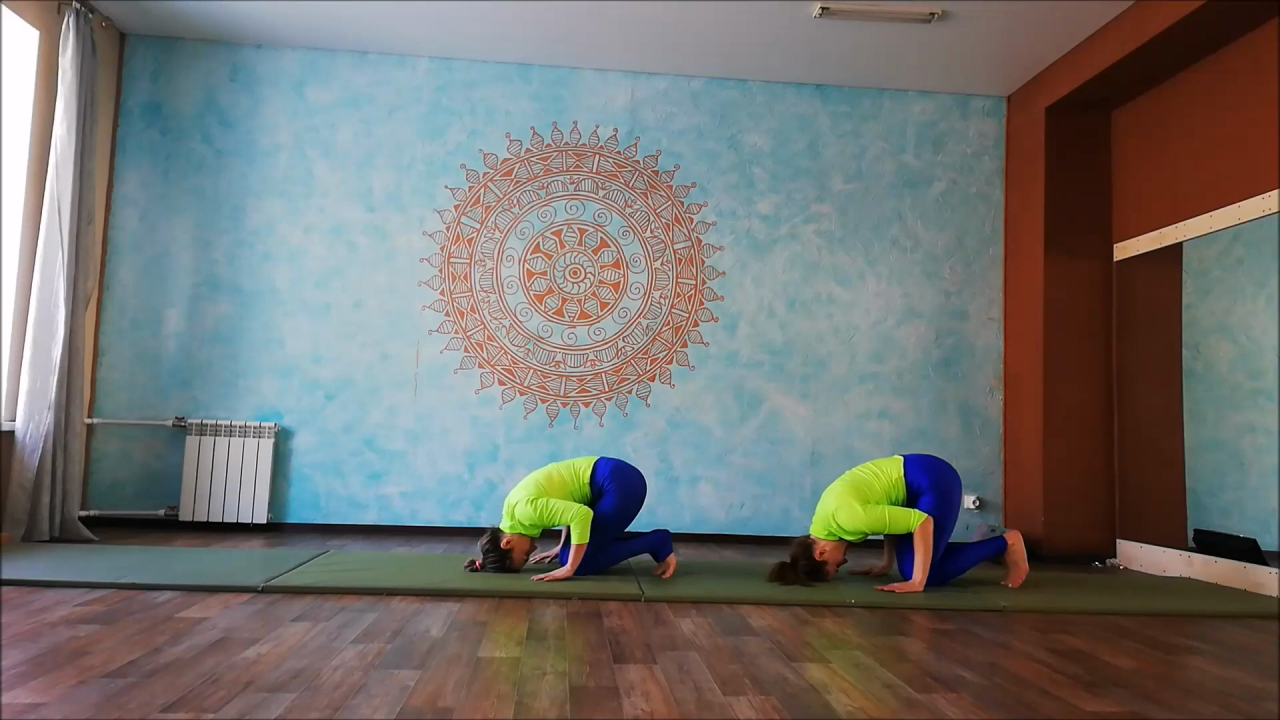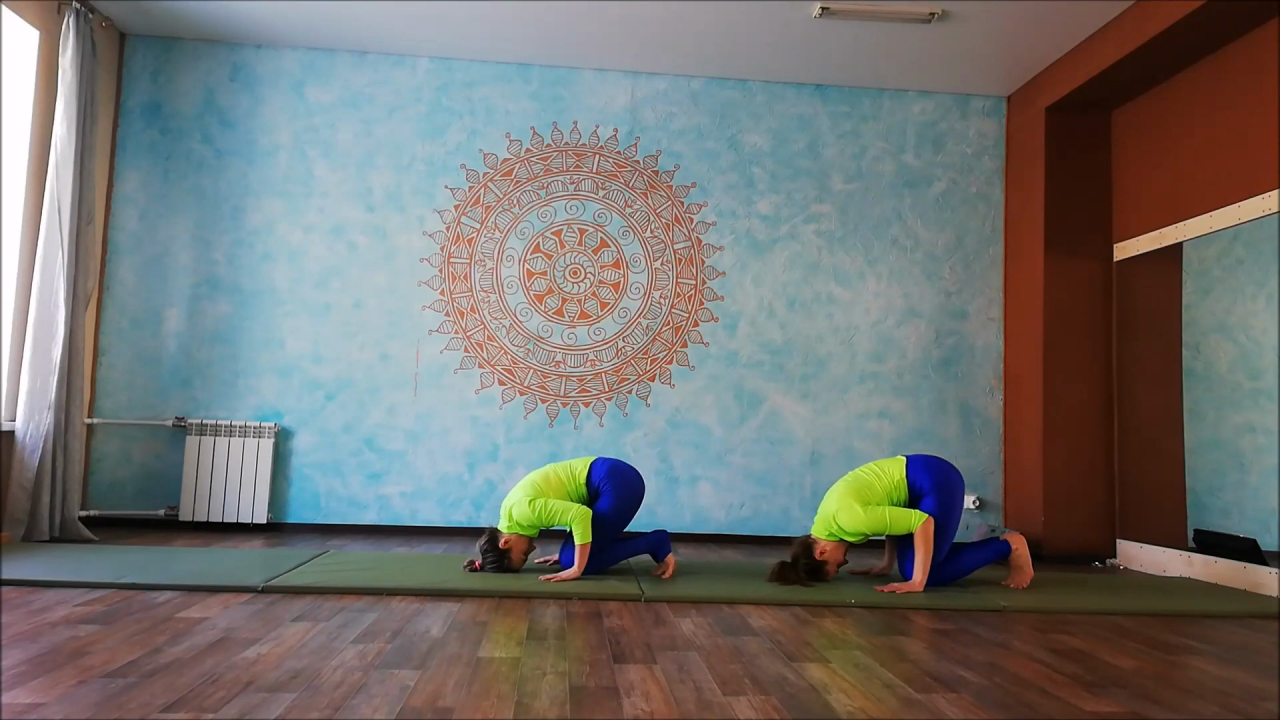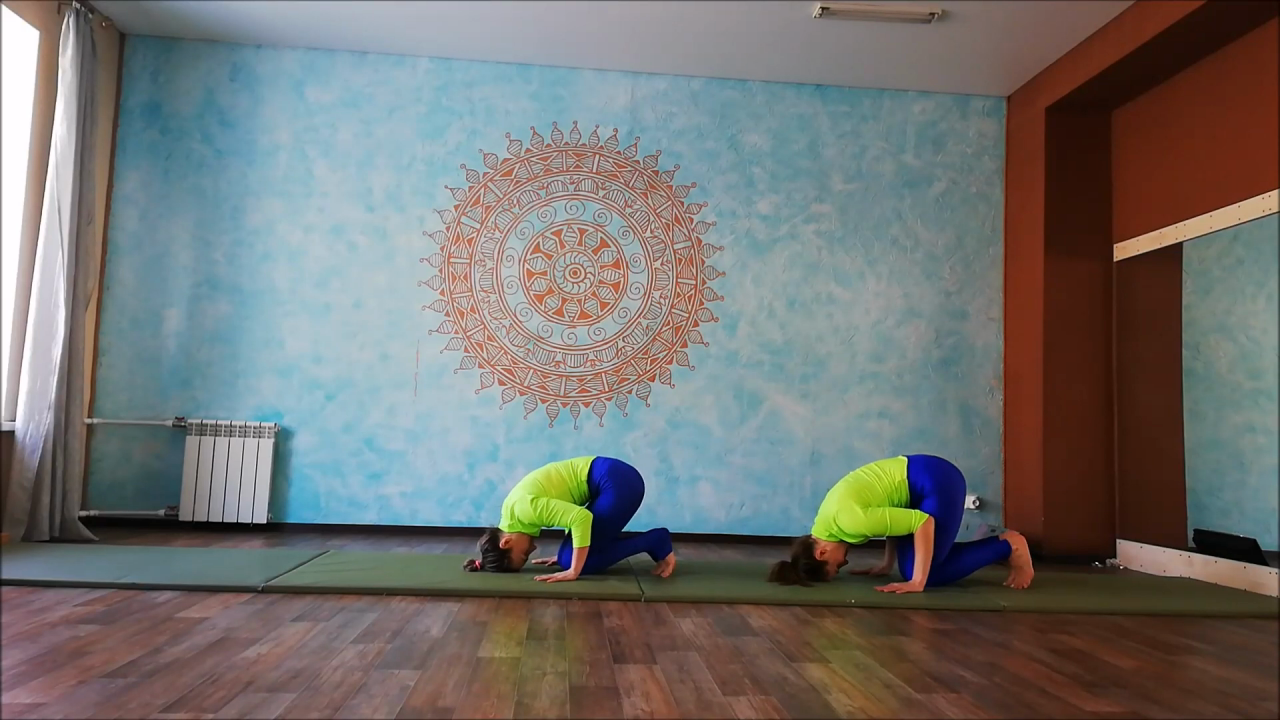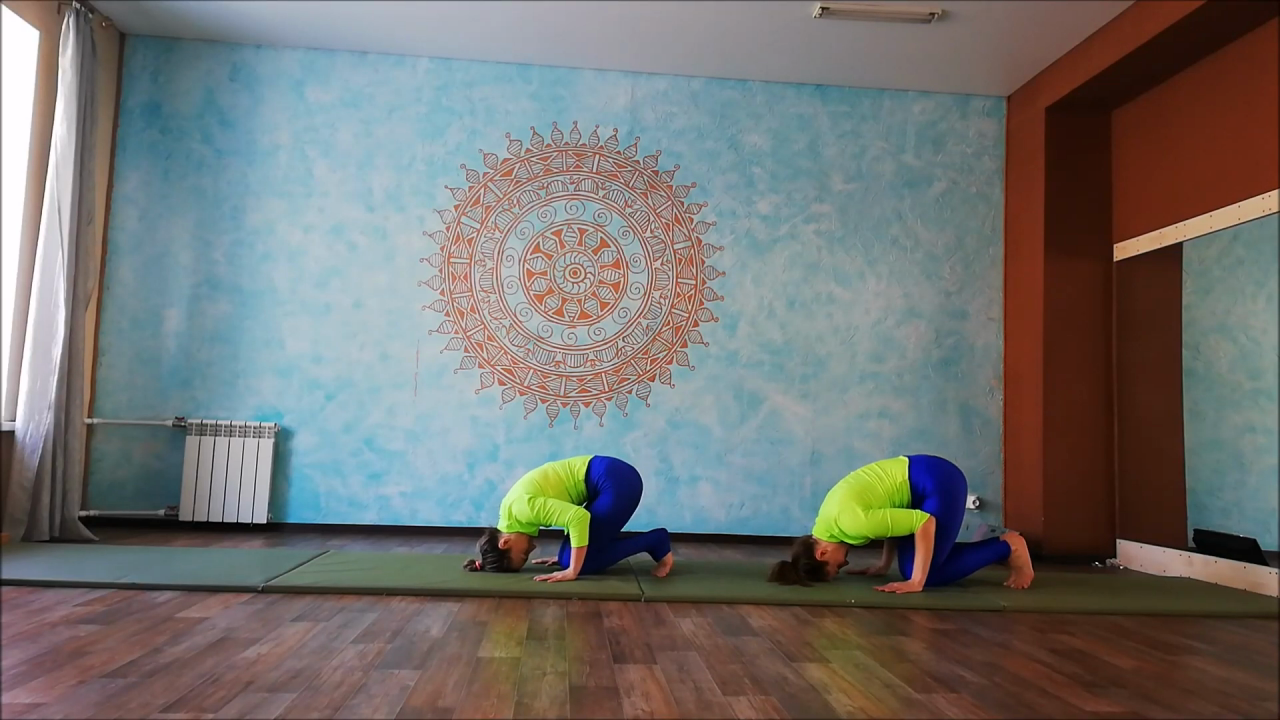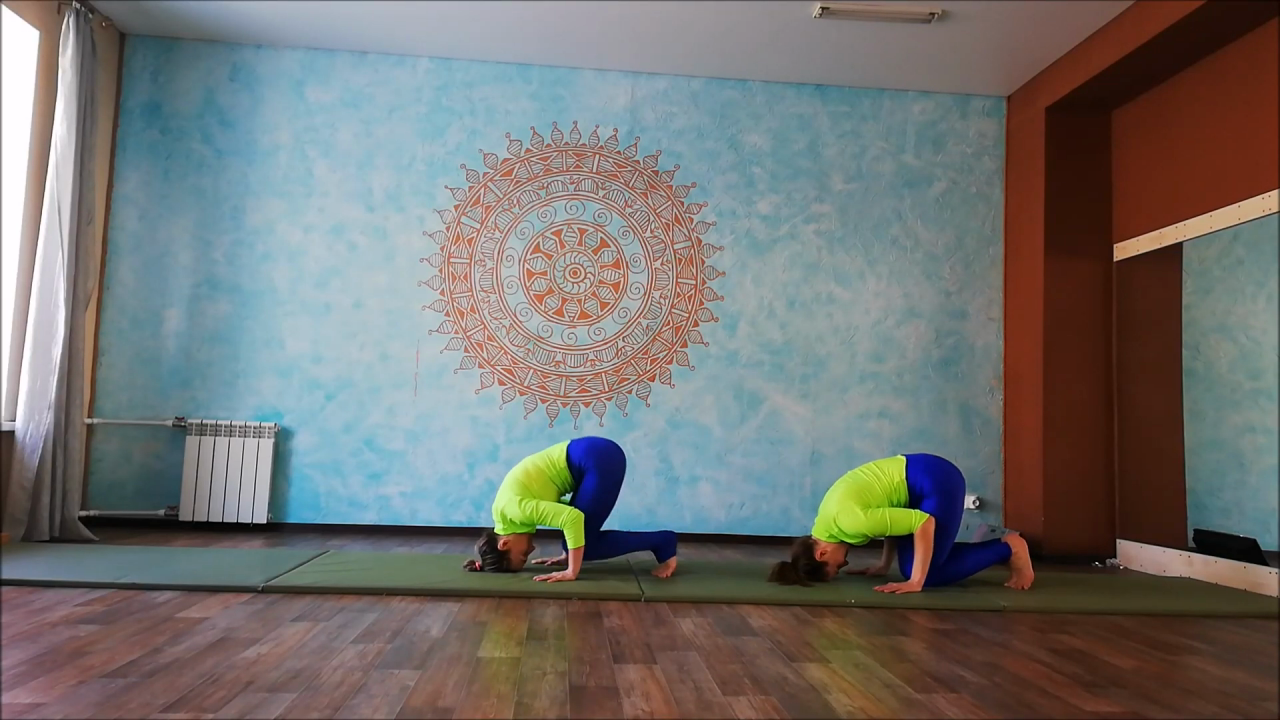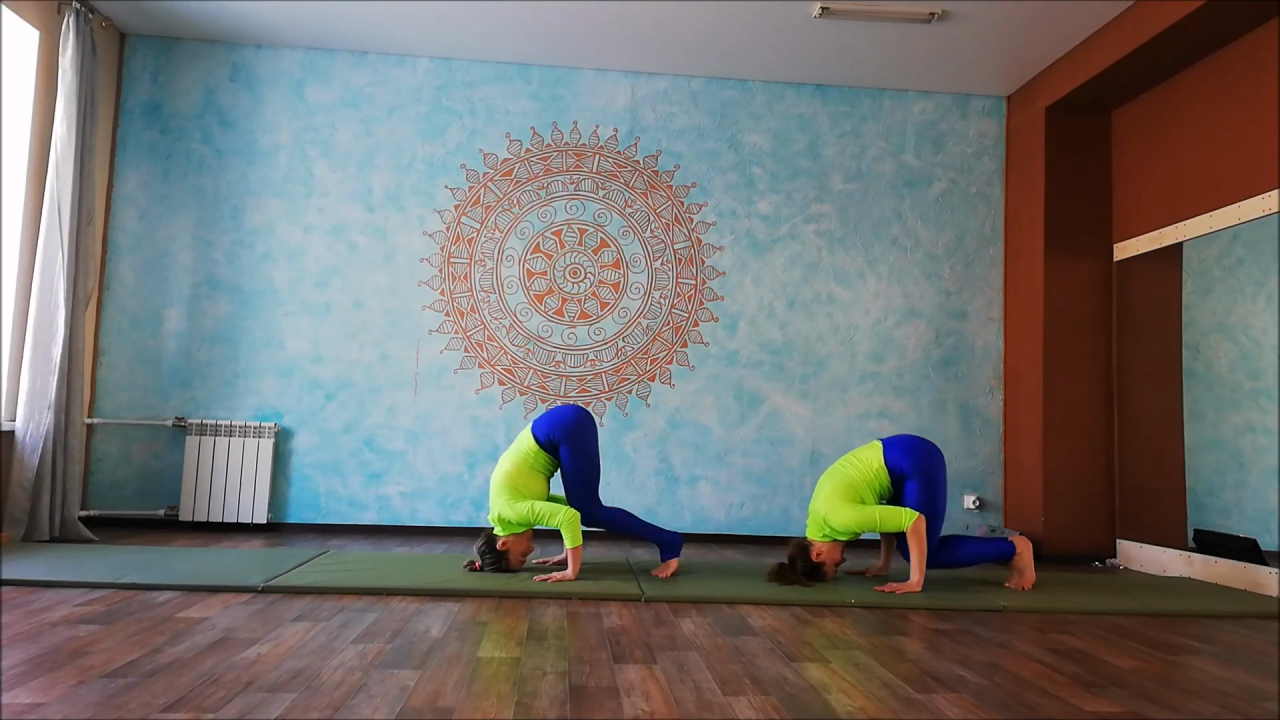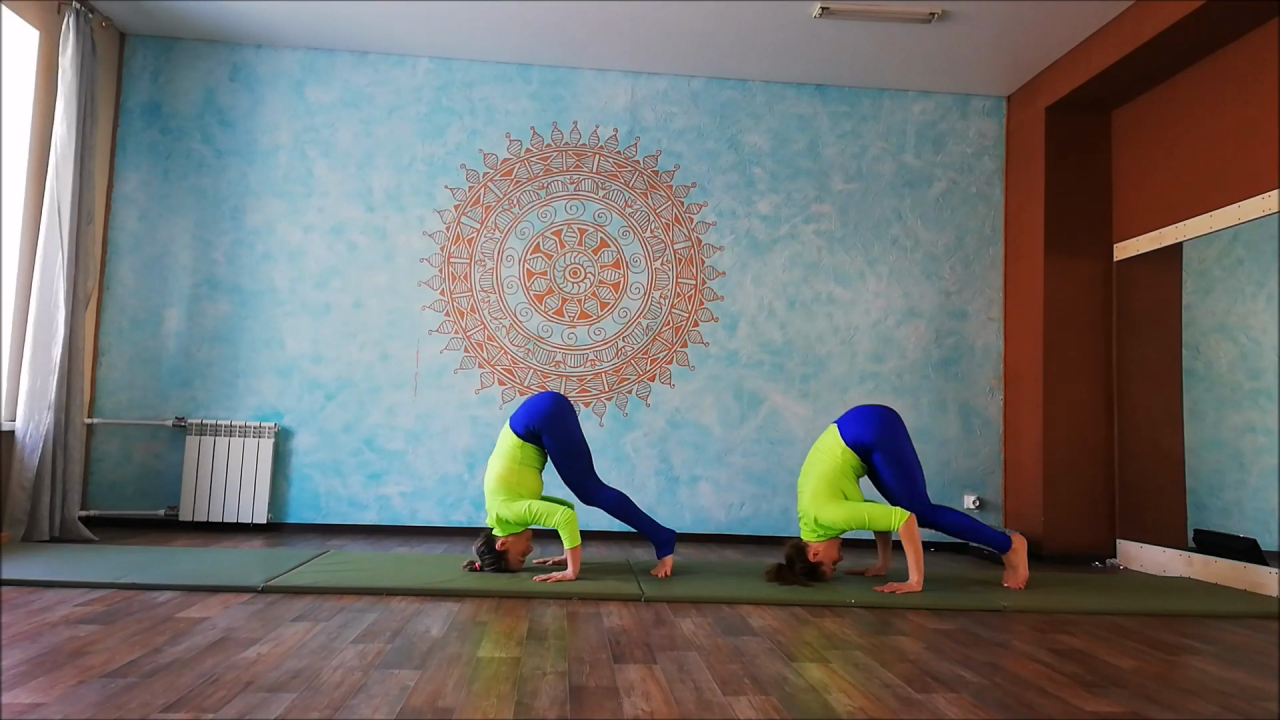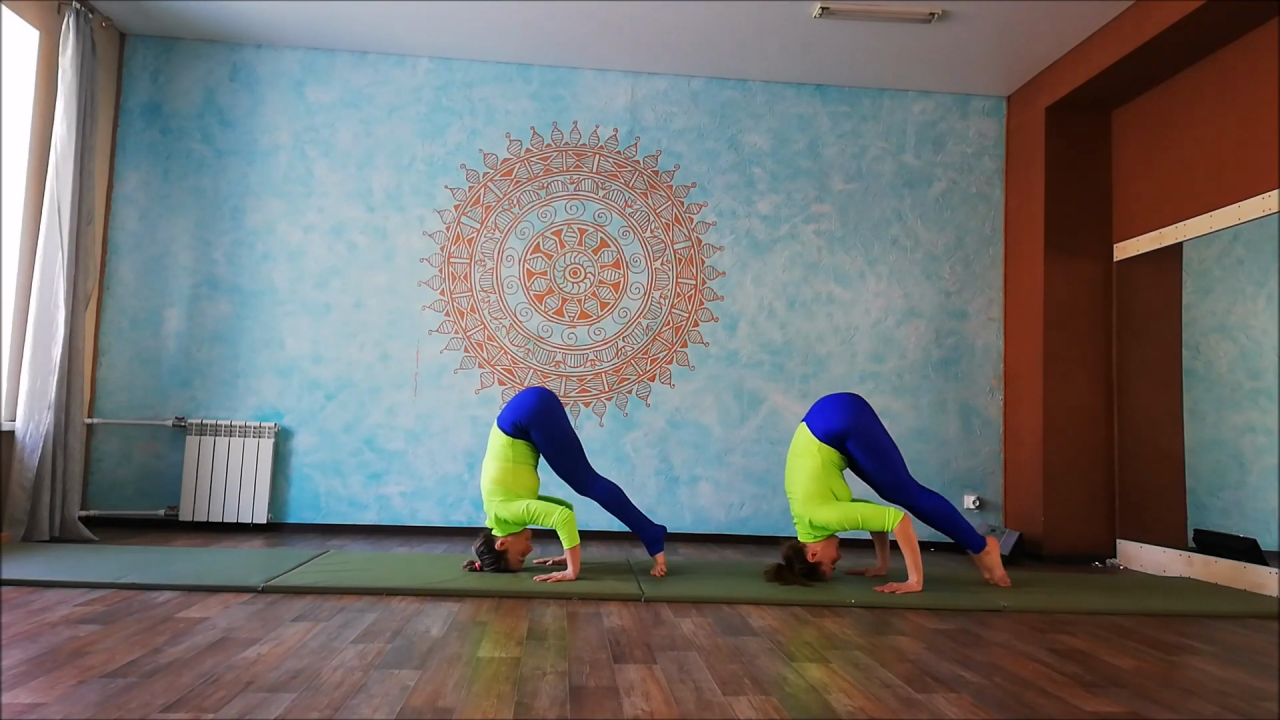
dt=0.3s
person 1, frame 1
left shoulder: (846, 517)
right shoulder: (826, 519)
left elbow: (922, 522)
left wrist: (918, 582)
right wrist: (886, 563)
left hip: (933, 482)
right hip: (915, 480)
left knee: (926, 574)
right knee: (911, 569)
left ankle: (1005, 544)
right ankle: (999, 547)
person 1, frame 2
left shoulder: (847, 517)
right shoulder: (827, 520)
left elbow: (922, 522)
left wrist: (918, 583)
right wrist: (887, 563)
left hip: (936, 482)
right hip: (917, 480)
left knee: (927, 575)
right knee: (911, 568)
left ankle: (1008, 547)
right ankle: (1001, 545)
person 1, frame 3
left shoulder: (847, 520)
right shoulder: (829, 519)
left elbow: (923, 522)
left wrist: (918, 582)
right wrist: (887, 564)
left hip: (938, 483)
right hip: (920, 480)
left knee: (928, 574)
right knee: (910, 568)
left ankle: (1008, 546)
right ankle: (1003, 544)
person 1, frame 4
left shoulder: (849, 522)
right shoulder: (830, 518)
left elbow: (925, 522)
left wrist: (917, 582)
right wrist: (884, 564)
left hip: (939, 484)
right hip: (921, 480)
left knee: (927, 575)
right knee: (910, 569)
left ankle: (1008, 547)
right ankle: (1004, 545)
person 1, frame 5
left shoulder: (846, 521)
right shoulder: (830, 520)
left elbow: (923, 522)
left wrist: (916, 582)
right wrist: (884, 565)
left hip: (936, 482)
right hip: (917, 480)
left knee: (928, 576)
right knee: (913, 567)
left ankle: (1009, 549)
right ankle: (1004, 547)
person 1, frame 6
left shoulder: (834, 518)
right shoulder: (824, 515)
left elbow: (914, 520)
right elbow: (890, 516)
left wrist: (916, 581)
right wrist: (883, 564)
left hip: (914, 462)
right hip: (901, 461)
left knee: (925, 556)
right knee: (916, 553)
left ankle: (1014, 549)
person 1, frame 7
left shoulder: (823, 515)
right shoulder: (814, 520)
left elbow: (903, 519)
right elbow: (879, 515)
left wrist: (916, 581)
right wrist: (883, 564)
left hip: (872, 429)
right hip: (862, 431)
left knee: (921, 513)
right knee: (918, 513)
left ankle: (1009, 546)
person 1, frame 8
left shoulder: (818, 518)
left elbow: (897, 519)
left wrist: (916, 580)
right wrist: (882, 564)
right hip: (833, 424)
right knee: (896, 495)
left ankle: (981, 548)
person 2, frame 1
left shoulder: (523, 510)
right shoulder: (519, 507)
left elbow: (581, 514)
left wrist: (570, 568)
right wrist: (562, 548)
left hip: (620, 485)
right hip: (615, 479)
left knee: (581, 562)
right knee: (573, 555)
left ankle: (657, 544)
right ankle: (655, 542)
person 2, frame 2
left shoulder: (520, 511)
right shoulder: (518, 508)
left elbow: (580, 514)
left wrist: (577, 568)
right wrist: (566, 554)
left hip: (616, 484)
right hip: (614, 479)
left knee: (572, 561)
right knee: (572, 557)
left ankle: (655, 544)
right ankle: (654, 542)
person 2, frame 3
left shoulder: (521, 509)
right shoulder: (519, 508)
left elbow: (581, 517)
left wrist: (573, 571)
right wrist: (565, 556)
left hip: (618, 484)
right hip: (614, 480)
left knee: (573, 560)
right knee: (569, 556)
left ankle: (656, 542)
right ankle: (654, 541)
person 2, frame 4
left shoulder: (520, 508)
right shoulder: (517, 507)
left elbow: (578, 517)
left wrist: (572, 571)
right wrist: (566, 557)
left hip: (616, 483)
right hip: (612, 479)
left knee: (582, 563)
right knee: (571, 557)
left ankle: (655, 542)
right ankle: (653, 542)
person 2, frame 5
left shoulder: (512, 510)
right shoulder: (509, 510)
left elbow: (573, 518)
right elbow: (568, 518)
left wrist: (572, 571)
right wrist: (567, 557)
left hip: (597, 459)
right hip: (593, 454)
left knee: (586, 546)
right knee: (581, 539)
left ankle: (663, 544)
person 2, frame 6
left shoulder: (507, 511)
right shoulder: (506, 509)
left elbow: (568, 517)
left wrist: (572, 572)
right wrist: (567, 556)
left hip: (566, 429)
right hip: (565, 426)
left knee: (589, 514)
left ankle: (668, 543)
person 2, frame 7
left shoulder: (505, 511)
right shoulder: (505, 510)
left elbow: (565, 517)
left wrist: (572, 571)
right wrist: (569, 556)
left knee: (591, 491)
left ankle: (662, 541)
person 2, frame 8
left shoulder: (504, 510)
right shoulder: (504, 509)
left elbow: (564, 517)
left wrist: (573, 571)
right wrist: (569, 556)
left knee: (586, 482)
right knee: (585, 484)
left ankle: (652, 537)
